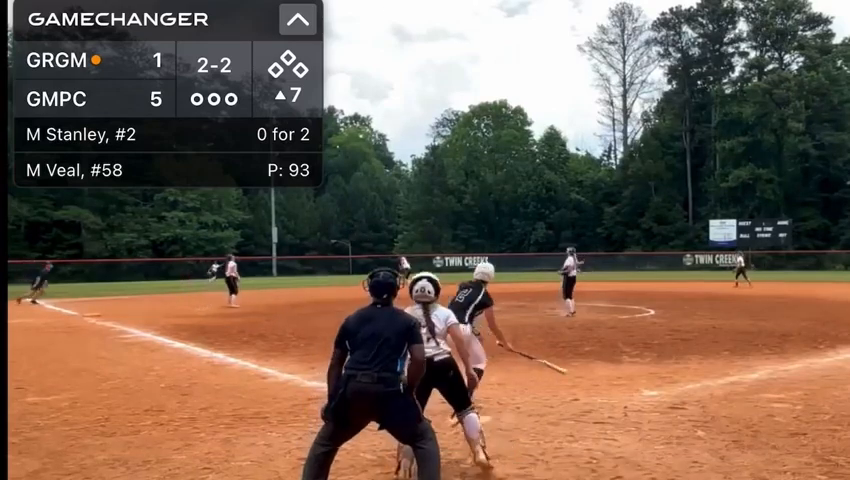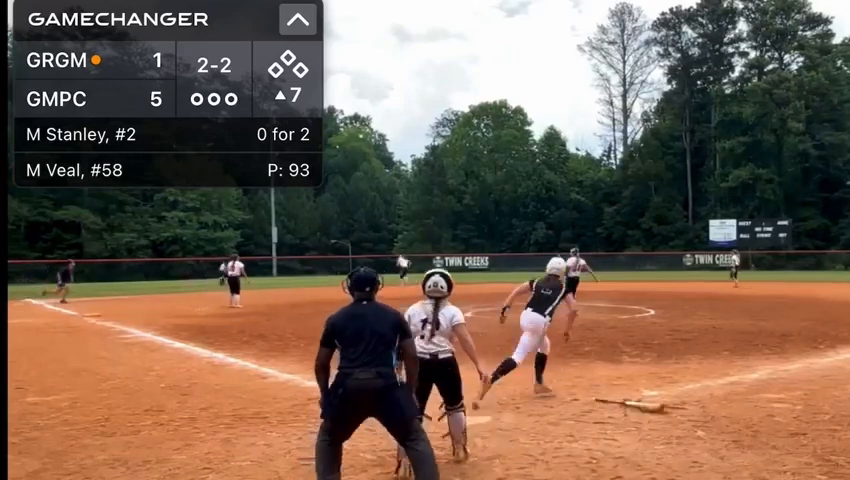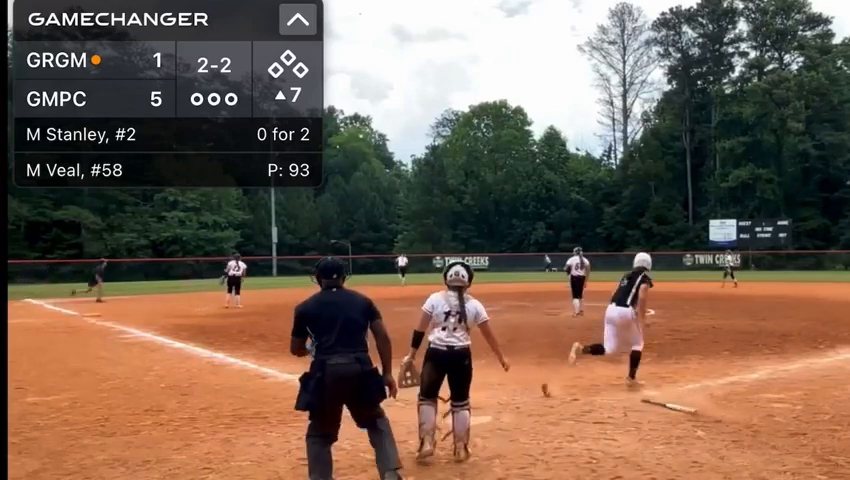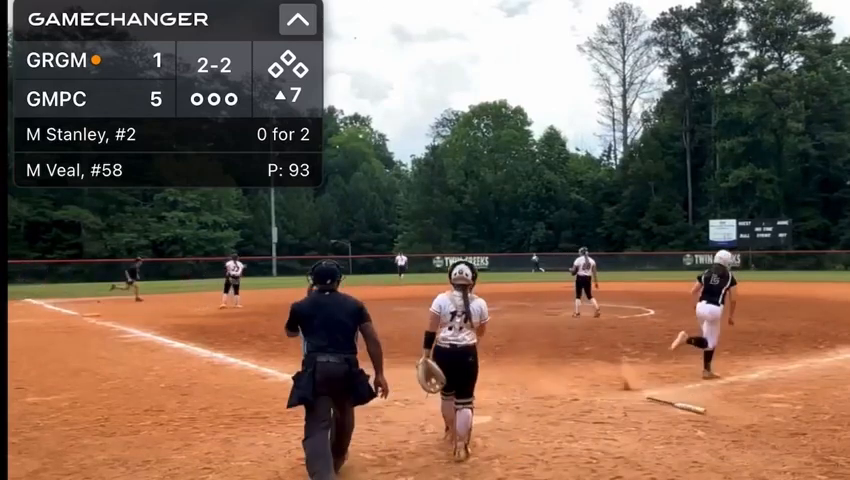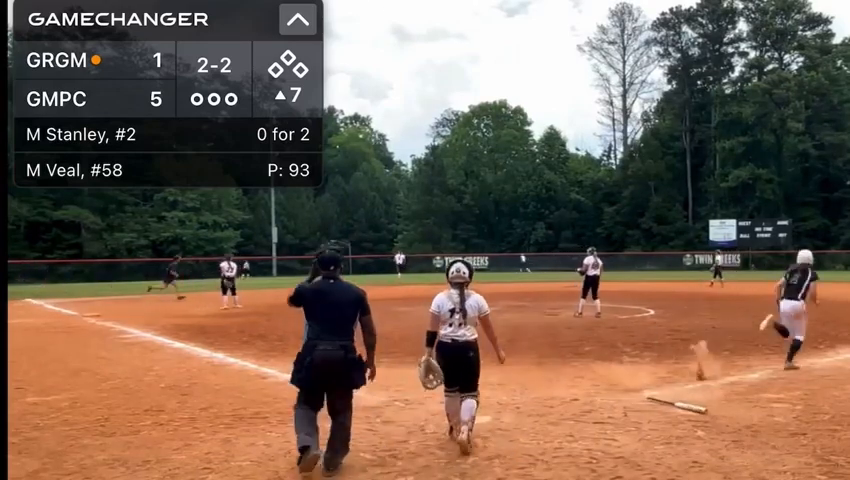
dt=0.3s
person 1, frame 1
left shoulder: (352, 320)
right shoulder: (408, 322)
left elbow: (335, 364)
right elbow: (419, 361)
left wrist: (331, 400)
right wrist: (407, 392)
left hip: (351, 390)
right hip: (387, 391)
left knee: (326, 442)
right knee: (423, 438)
person 1, frame 2
left shoulder: (336, 319)
right shoulder: (393, 316)
left elbow: (321, 363)
right elbow: (411, 356)
left wrist: (325, 392)
right wrist: (410, 391)
left hip: (348, 387)
right hip: (384, 386)
left knee: (328, 437)
right knee: (414, 439)
person 1, frame 3
left shoulder: (306, 308)
right shoulder: (363, 301)
left elbow: (296, 349)
right elbow: (383, 338)
right wrist: (387, 373)
left hip: (325, 372)
right hip: (360, 371)
left knee: (319, 434)
right knee: (376, 421)
person 1, frame 4
left shoulder: (302, 307)
right shoulder: (354, 305)
left elbow: (291, 332)
right elbow: (372, 340)
right wrist: (379, 374)
left hip: (316, 370)
right hip: (346, 370)
left knee: (316, 429)
right knee: (344, 418)
right ankle: (335, 462)
person 1, frame 5
left shoulder: (307, 290)
right shoulder: (356, 293)
left elbow: (292, 300)
right elbow: (369, 330)
left wrist: (311, 276)
right wrist: (370, 359)
left hip: (314, 356)
right hip: (344, 356)
left knee: (306, 404)
right knee: (341, 411)
left ankle: (308, 447)
right ankle: (332, 460)
person 2, frame 1
right shoulder: (445, 313)
right elbow: (459, 341)
right wrist: (469, 369)
right hip: (442, 366)
right knee: (465, 408)
left ankle: (405, 466)
right ankle: (479, 452)
person 2, frame 2
left shoulder: (413, 310)
right shoulder: (452, 311)
right elbow: (464, 339)
right wrist: (478, 364)
left hip: (420, 364)
right hip: (445, 363)
right knee: (455, 407)
left ankle: (404, 463)
right ankle: (459, 450)
person 2, frame 3
left shoulder: (435, 299)
right shoulder: (474, 305)
left elbow: (420, 329)
right elbow: (489, 334)
left wrist: (411, 354)
right wrist: (501, 357)
left hip: (436, 354)
right hip: (460, 356)
left knee: (427, 398)
right knee: (460, 403)
left ankle: (426, 443)
right ankle: (461, 449)
person 2, frame 4
left shoulder: (441, 299)
right shoulder: (479, 303)
left elbow: (431, 330)
right elbow: (481, 331)
left wrist: (425, 354)
left hip: (443, 352)
right hip: (466, 353)
left knee: (447, 394)
right knee: (464, 400)
left ankle: (452, 432)
right ankle: (461, 447)
person 2, frame 5
left shoulder: (440, 298)
right shoulder: (477, 299)
left elbow: (432, 329)
right elbow: (488, 328)
left wrist: (428, 352)
right wrist: (498, 350)
left hip: (445, 348)
right hip: (468, 348)
left knee: (451, 390)
right knee: (469, 393)
left ankle: (456, 429)
right ankle: (464, 431)
person 3, frame 1
left shoulder: (464, 285)
right shoulder: (485, 295)
right elbow: (492, 325)
right wrist: (505, 342)
right hip: (461, 328)
right knee: (480, 362)
person 3, frame 2
left shoulder: (538, 282)
right shoulder: (563, 287)
left elbow: (516, 291)
left wrist: (504, 308)
right wrist: (567, 329)
left hip: (526, 316)
right hip: (539, 321)
left knee: (544, 348)
right knee: (518, 357)
left ankle: (539, 384)
right ankle: (490, 380)
person 3, frame 3
left shoulder: (628, 274)
right shoulder: (645, 278)
right elbow: (642, 296)
right wrist: (642, 319)
left hip: (611, 310)
right hip: (625, 312)
left knee: (609, 348)
right knee: (638, 343)
left ankle: (581, 349)
right ankle: (631, 378)
person 3, frame 4
left shoulder: (705, 273)
right shoulder: (729, 276)
left elbow: (693, 292)
right elbow: (733, 299)
right wrist: (731, 316)
left hip: (701, 307)
right hip: (715, 309)
left knee: (711, 341)
right knee: (711, 343)
left ankle: (707, 371)
right ankle: (686, 338)
person 3, frame 5
left shoulder: (790, 270)
right shoulder: (812, 273)
left elbow: (778, 285)
right elbow: (813, 293)
left wrist: (778, 301)
right wrist: (815, 301)
left hip: (784, 303)
right hip: (796, 305)
left knee: (786, 333)
right knee: (799, 336)
left ankle: (773, 323)
right ankle: (788, 362)
